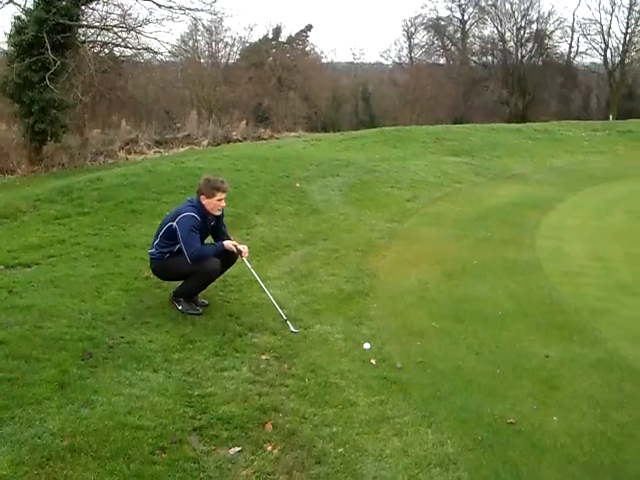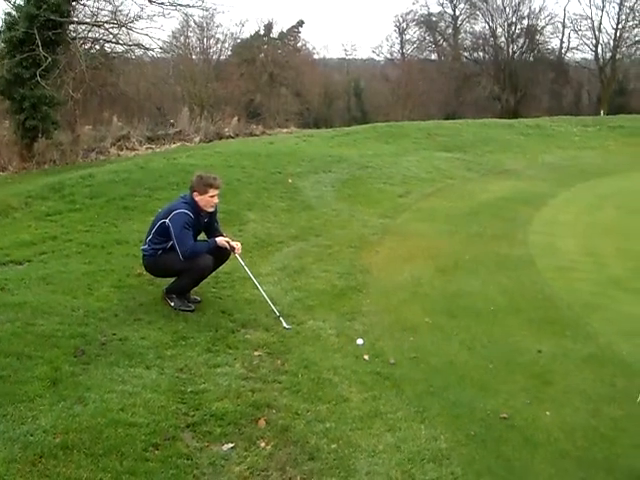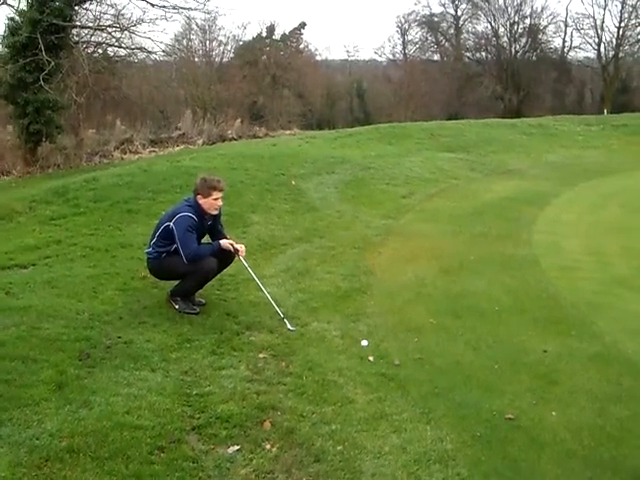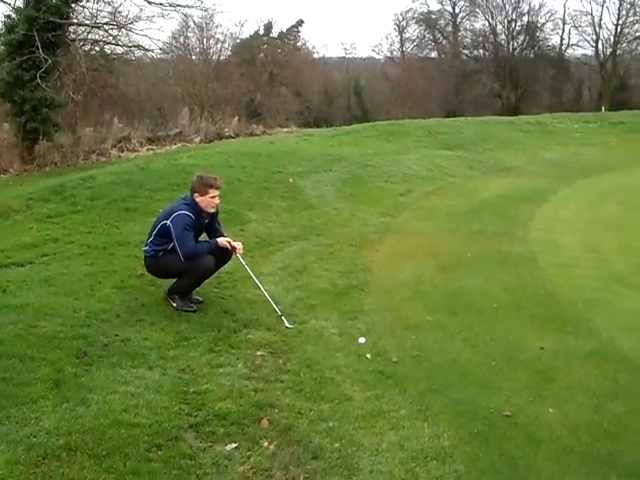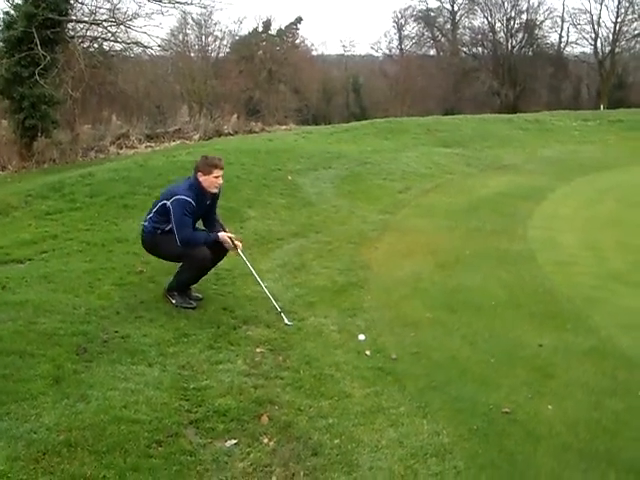
dt=0.5s
person 1, frame 1
left shoulder: (214, 210)
right shoulder: (187, 218)
left elbow: (221, 236)
right elbow: (193, 255)
left wrist: (236, 246)
right wrist: (222, 246)
left hip: (186, 253)
right hip: (163, 262)
left knee: (230, 255)
right knee: (211, 265)
left ankle: (190, 292)
right ankle: (180, 296)
person 1, frame 2
left shoulder: (208, 206)
right shoulder: (180, 214)
left elbow: (214, 233)
right elbow: (186, 252)
left wrist: (228, 243)
right wrist: (215, 242)
left hip: (179, 249)
right hip: (155, 258)
left knee: (222, 251)
right knee: (203, 262)
left ankle: (183, 289)
right ankle: (172, 292)
person 1, frame 3
left shoulder: (211, 209)
right shoulder: (184, 217)
left elbow: (218, 235)
right elbow: (190, 255)
left wrist: (233, 245)
right wrist: (219, 245)
left hip: (183, 252)
right hip: (160, 261)
left knee: (227, 254)
right knee: (208, 265)
left ankle: (187, 292)
right ankle: (177, 295)
person 1, frame 4
left shoulder: (209, 207)
right shoulder: (181, 216)
left elbow: (215, 233)
right elbow: (187, 253)
left wrist: (229, 243)
right wrist: (216, 243)
left hip: (180, 251)
right hip: (157, 259)
left knee: (224, 252)
right knee: (205, 262)
left ankle: (185, 289)
right ankle: (175, 293)
person 1, frame 5
left shoulder: (211, 189)
right shoulder: (183, 198)
left elbow: (210, 218)
right elbow: (184, 238)
left wrist: (226, 237)
right wrist: (216, 237)
left hip: (180, 230)
right hip: (156, 236)
left knee: (220, 247)
right knee: (201, 255)
left ankle: (184, 286)
right ankle: (174, 291)
